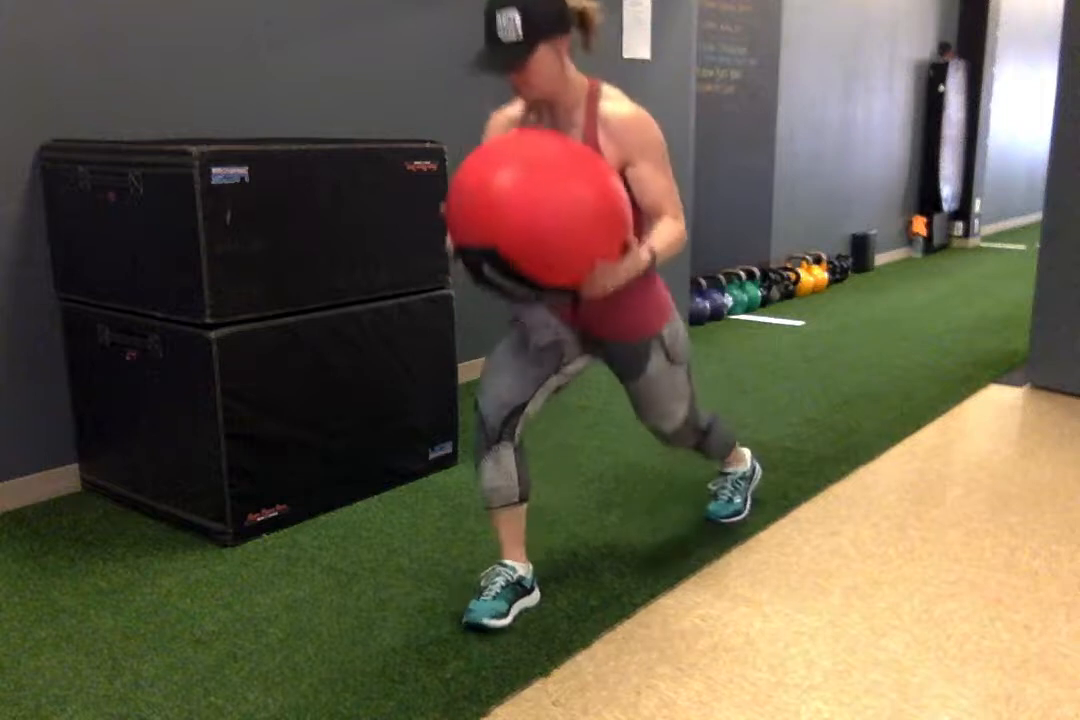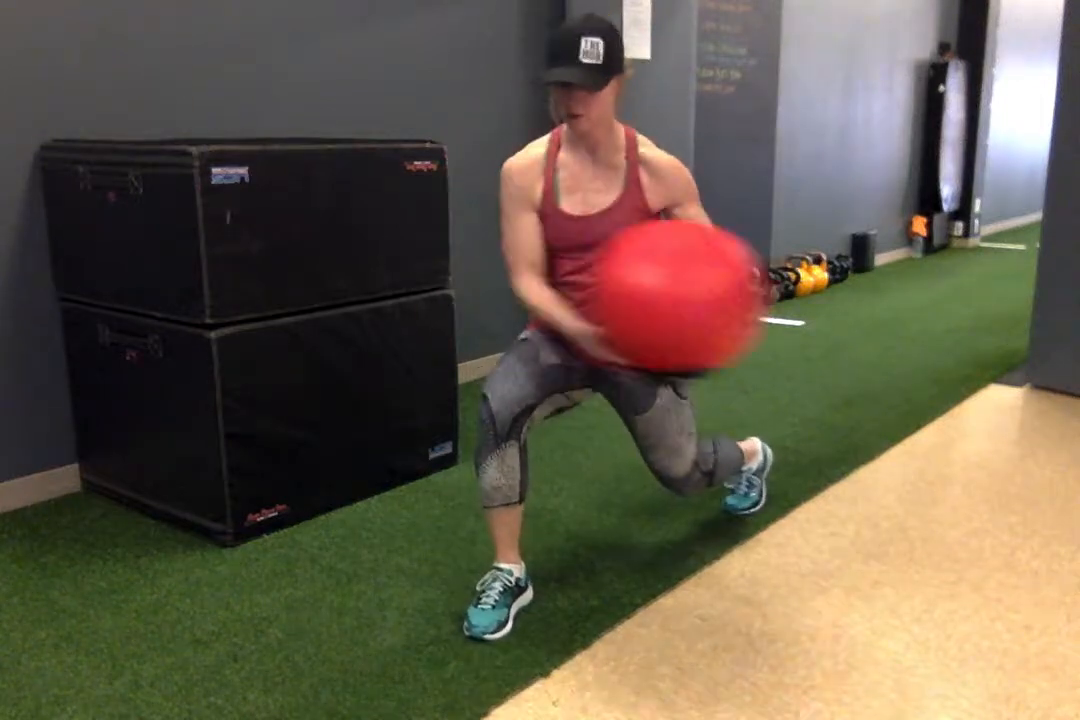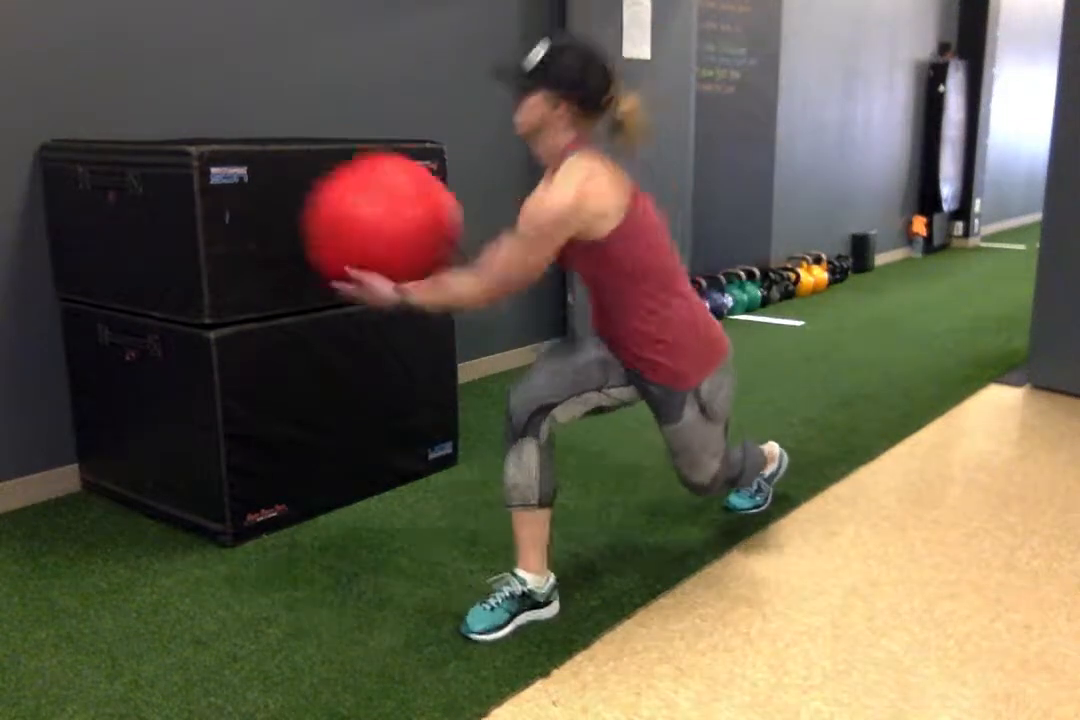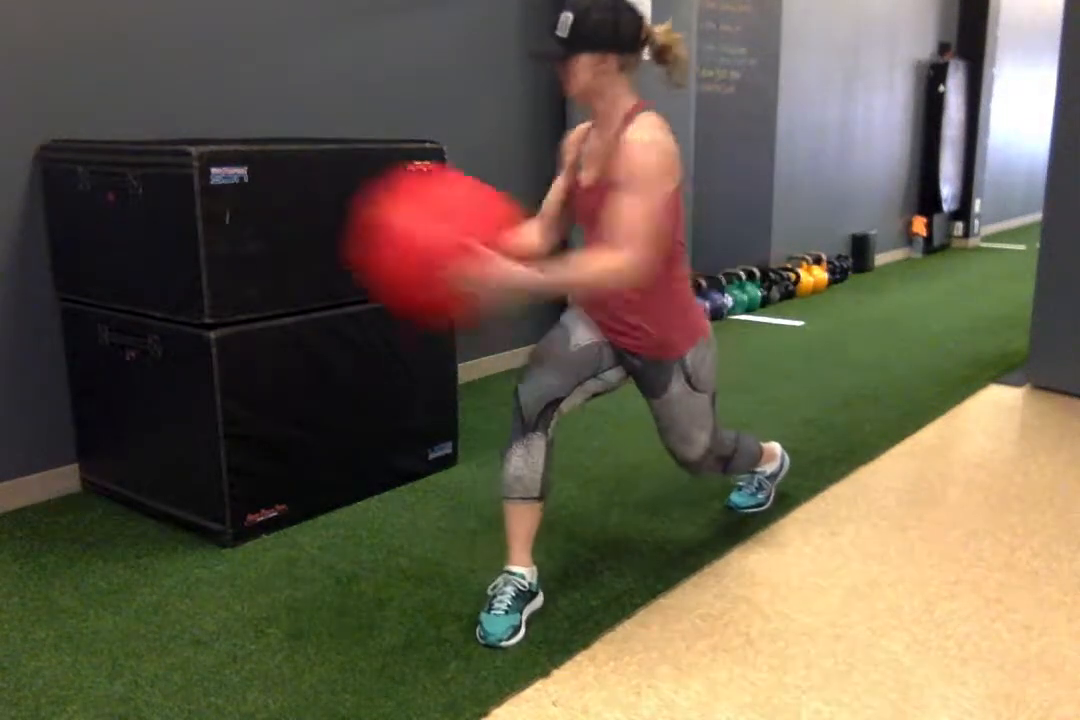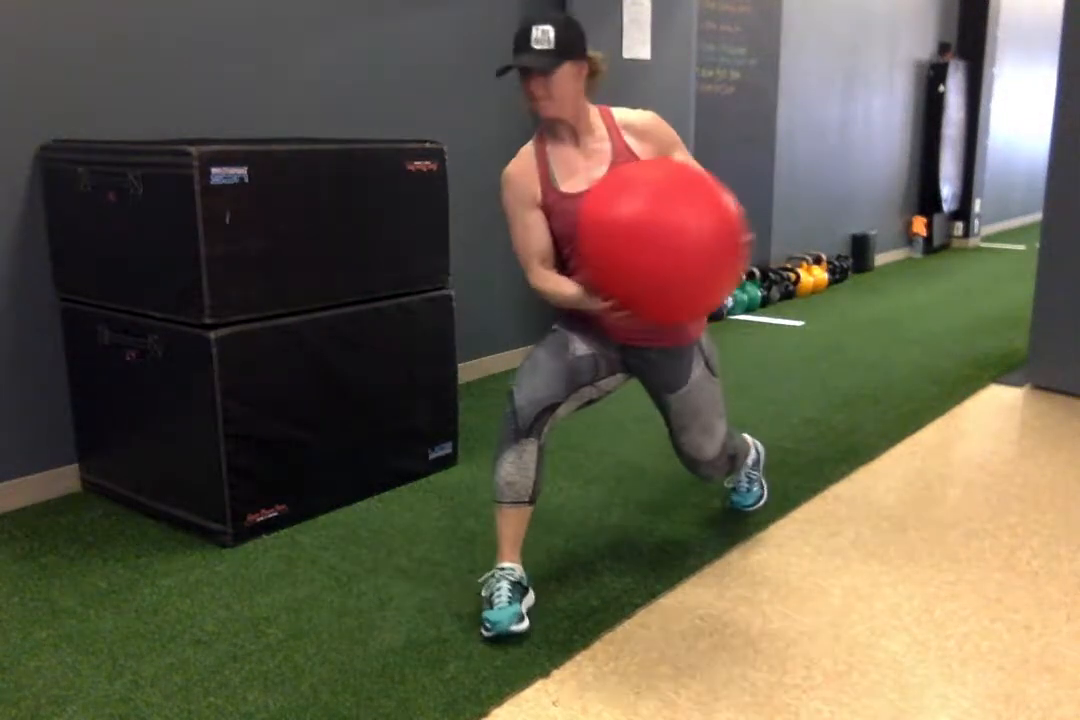
dt=1s
person 1, frame 1
left shoulder: (623, 120)
right shoulder: (503, 126)
left elbow: (672, 222)
left wrist: (640, 259)
left hip: (633, 314)
right hip: (552, 309)
left knee: (673, 423)
right knee: (494, 415)
left ankle: (738, 466)
right ankle: (514, 572)
person 1, frame 2
left shoulder: (658, 169)
right shoulder: (524, 170)
right elbow: (527, 280)
right wrist: (581, 331)
right hip: (558, 338)
left knee: (680, 471)
right knee: (499, 413)
left ankle: (750, 456)
right ankle: (508, 574)
person 1, frame 3
left shoulder: (565, 195)
right shoulder: (566, 175)
left elbow: (488, 286)
right elbow: (511, 272)
left wrist: (399, 294)
right wrist: (426, 281)
left hip: (685, 358)
right hip: (617, 340)
left knee: (705, 476)
right knee: (529, 415)
left ankle: (765, 458)
right ankle: (532, 583)
person 1, frame 4
left shoulder: (645, 145)
right shoulder: (579, 139)
left elbow: (630, 263)
right elbow: (543, 229)
left wrist: (526, 281)
right wrist: (500, 262)
left hip: (664, 334)
right hip: (595, 321)
left knee: (699, 453)
right knee: (532, 404)
left ankle: (770, 462)
right ankle: (518, 577)
person 1, frame 5
left shoulder: (641, 128)
right shoulder: (522, 173)
right elbow: (540, 272)
right wrist: (591, 300)
left hip: (671, 329)
right hip: (590, 327)
left knee: (704, 455)
right knee: (524, 412)
left ankle: (746, 455)
right ankle: (507, 576)
